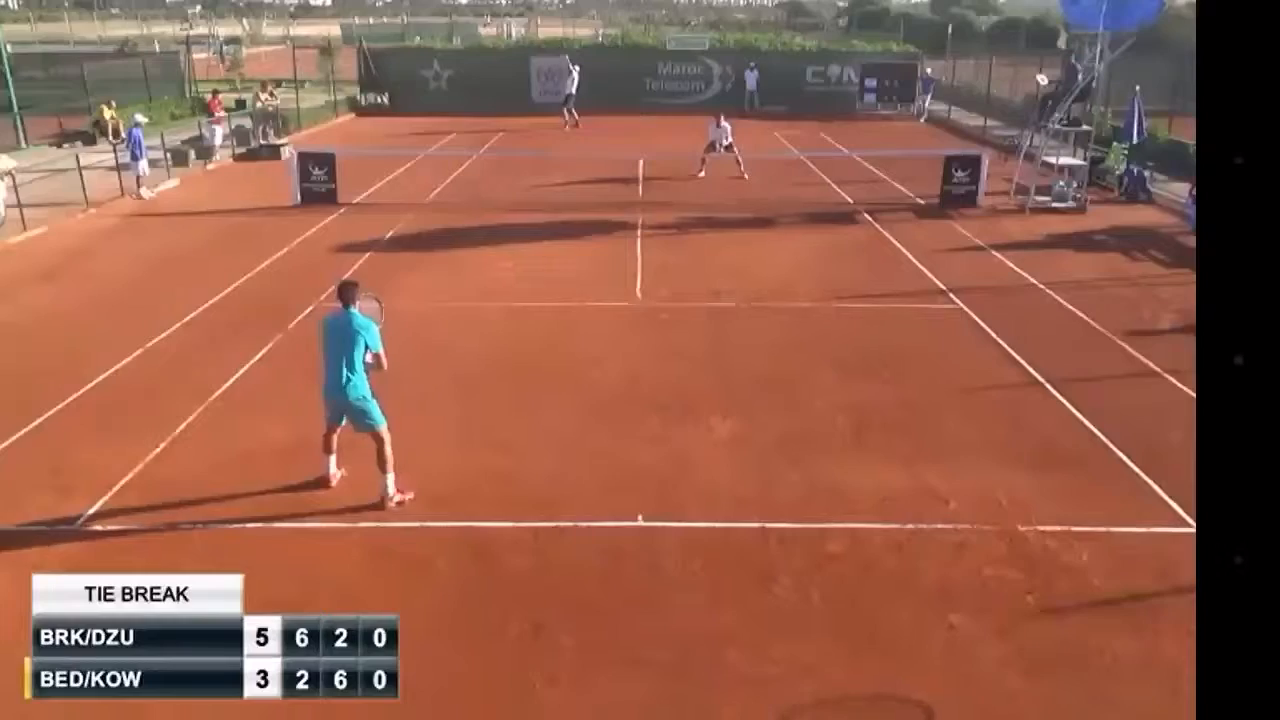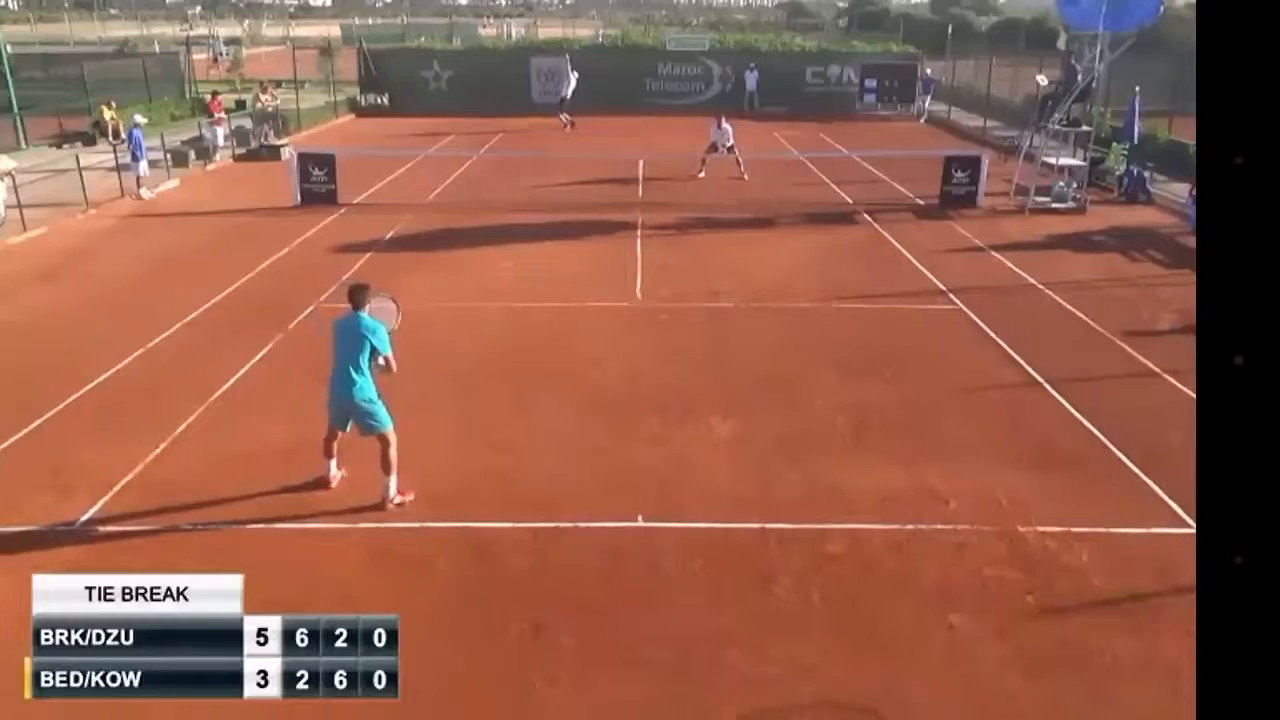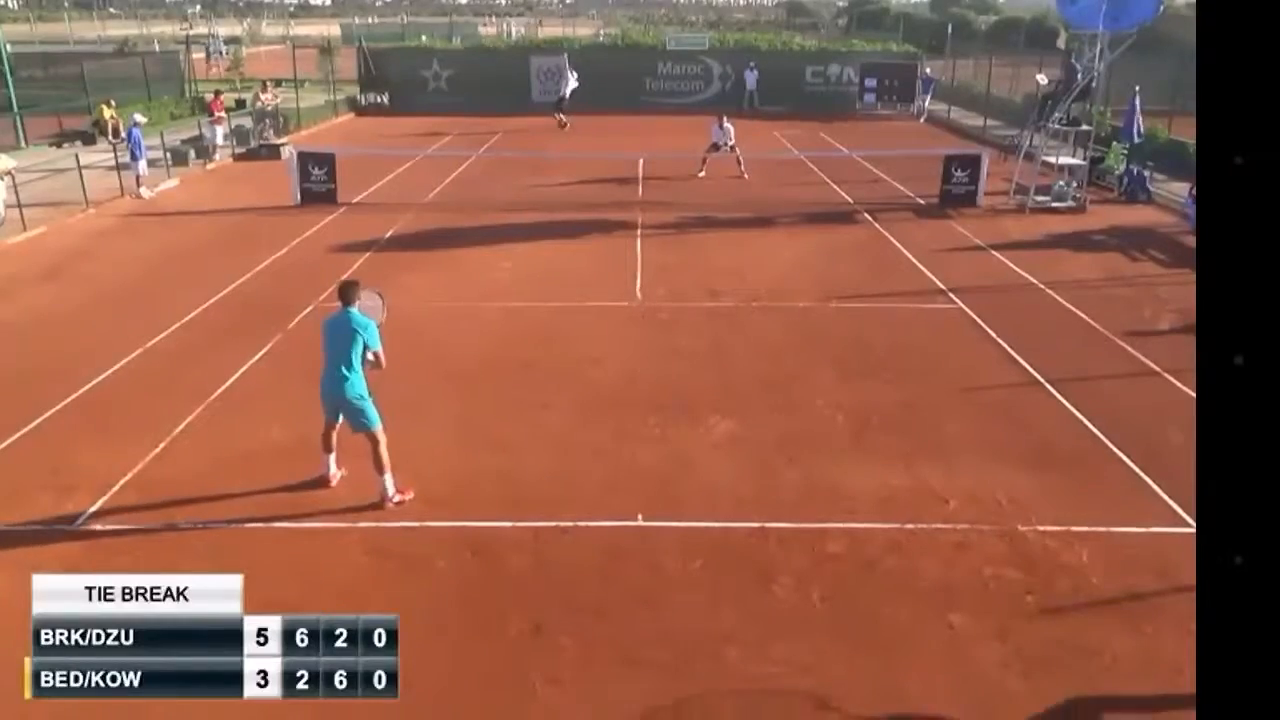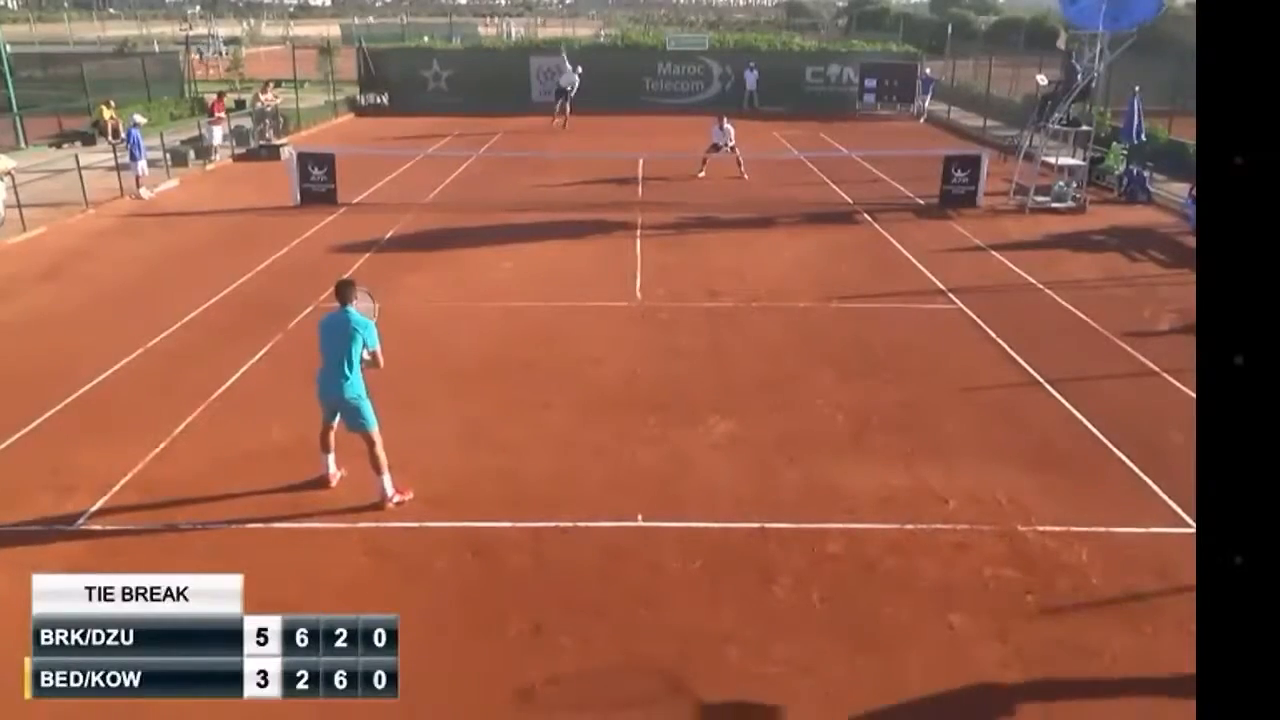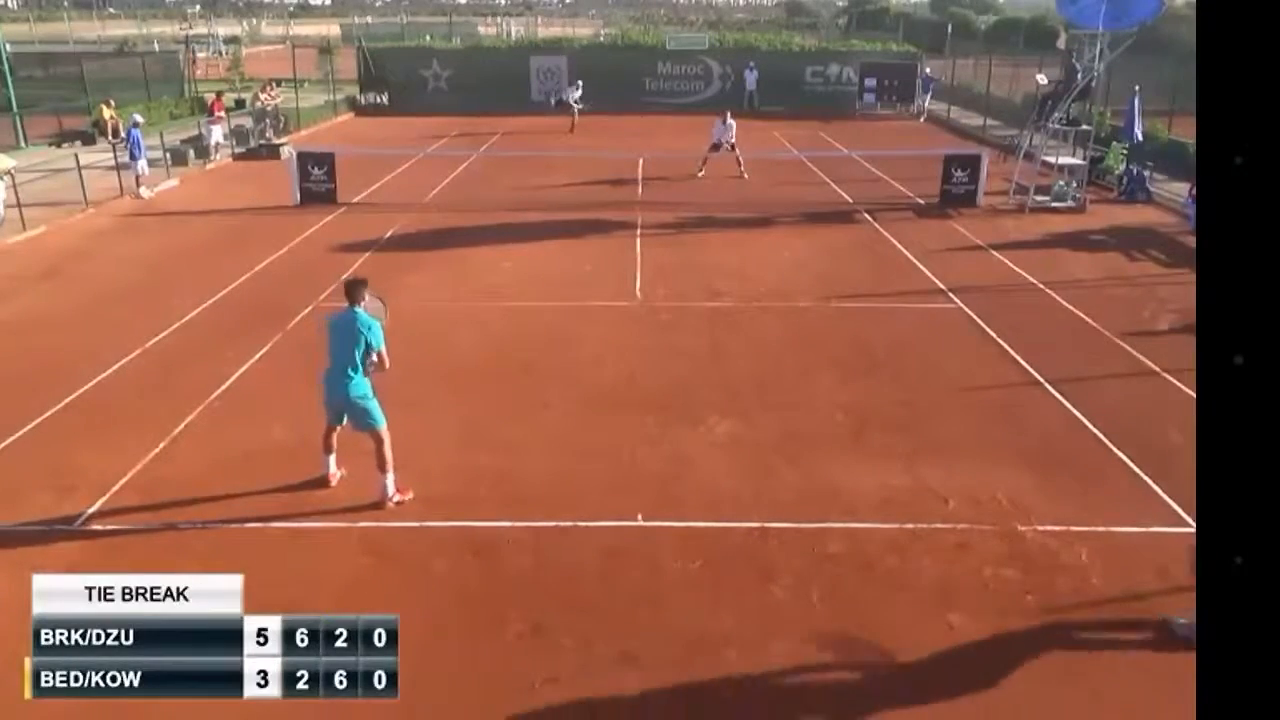
dt=0.3s
person 1, frame 1
left shoulder: (328, 322)
right shoulder: (367, 326)
right elbow: (382, 365)
left hip: (331, 389)
right hip: (356, 392)
left knee: (331, 429)
right knee: (383, 439)
left ankle: (332, 473)
right ankle: (390, 493)
person 1, frame 2
left shoulder: (338, 324)
right shoulder: (375, 329)
right elbow: (391, 368)
left hip: (336, 392)
right hip: (361, 395)
left knee: (333, 434)
right knee: (389, 441)
left ankle: (332, 474)
right ankle: (391, 495)
person 1, frame 3
left shoulder: (328, 322)
right shoulder: (365, 325)
right elbow: (381, 364)
left hip: (328, 387)
right hip: (352, 391)
left knee: (330, 427)
right knee: (378, 439)
left ankle: (331, 472)
right ankle: (390, 493)
person 1, frame 4
left shoulder: (325, 322)
right shoulder: (364, 325)
right elbow: (379, 363)
left hip: (325, 387)
right hip: (350, 391)
left knee: (328, 426)
right knee: (374, 440)
left ankle: (331, 473)
right ankle: (389, 493)
person 1, frame 5
left shoulder: (334, 321)
right shoulder: (370, 325)
right elbow: (384, 365)
right wrist: (372, 364)
left hip: (332, 387)
right hip: (357, 391)
left knee: (331, 428)
right knee: (382, 439)
left ankle: (331, 473)
right ankle: (390, 493)
